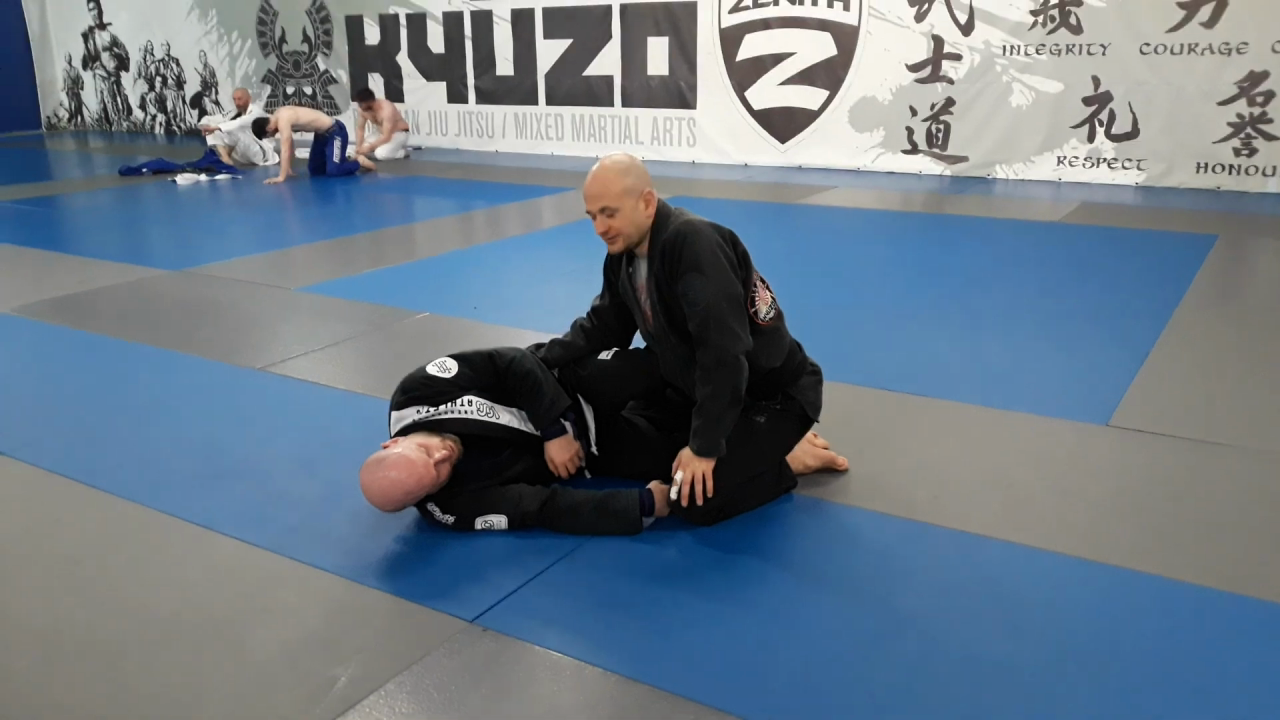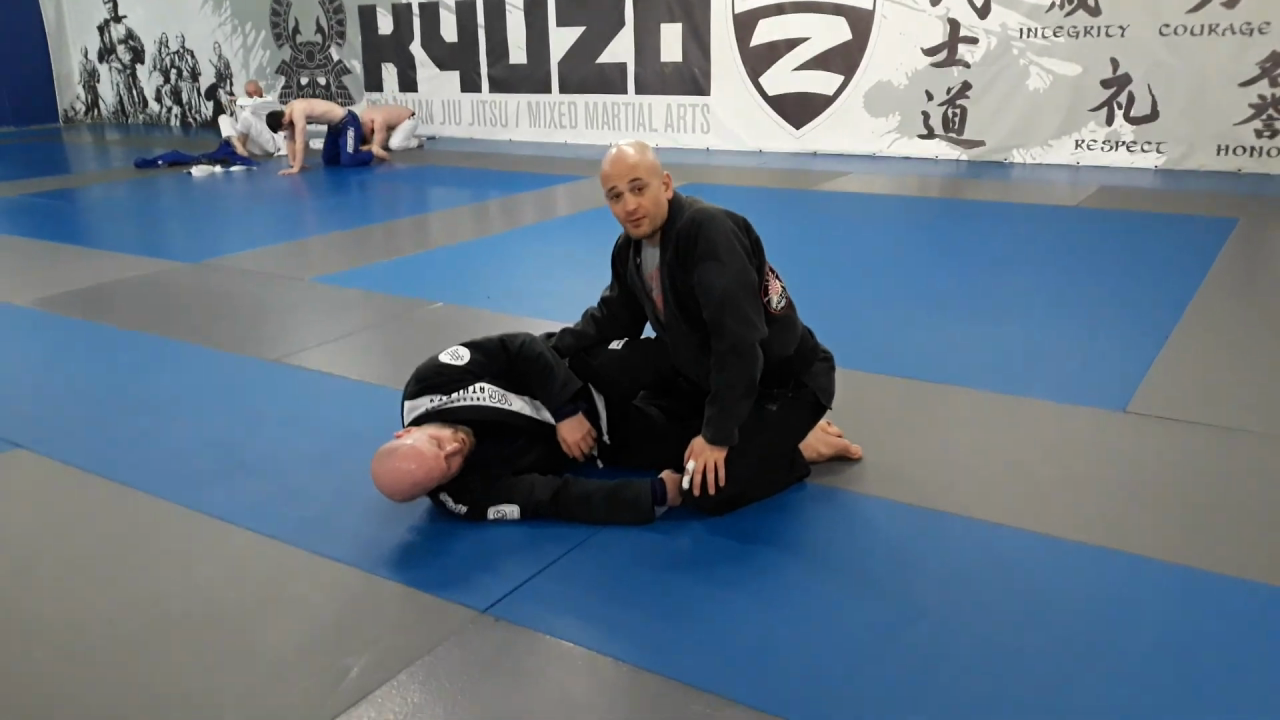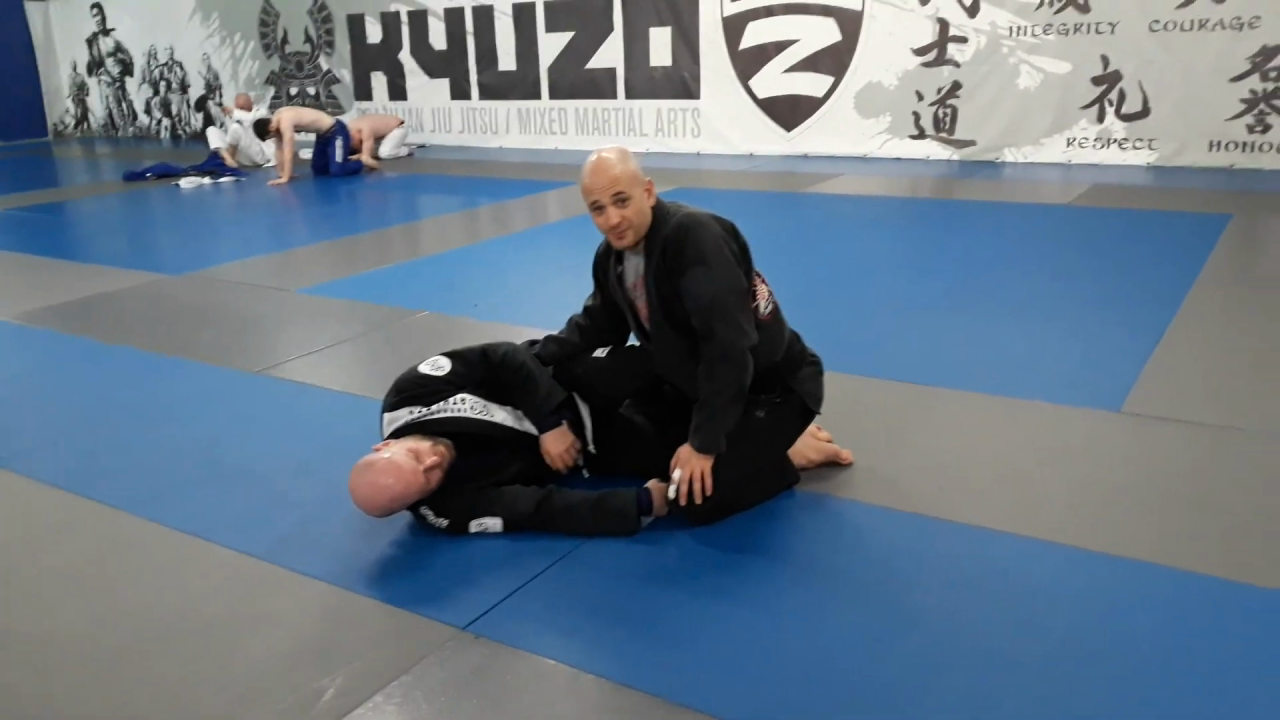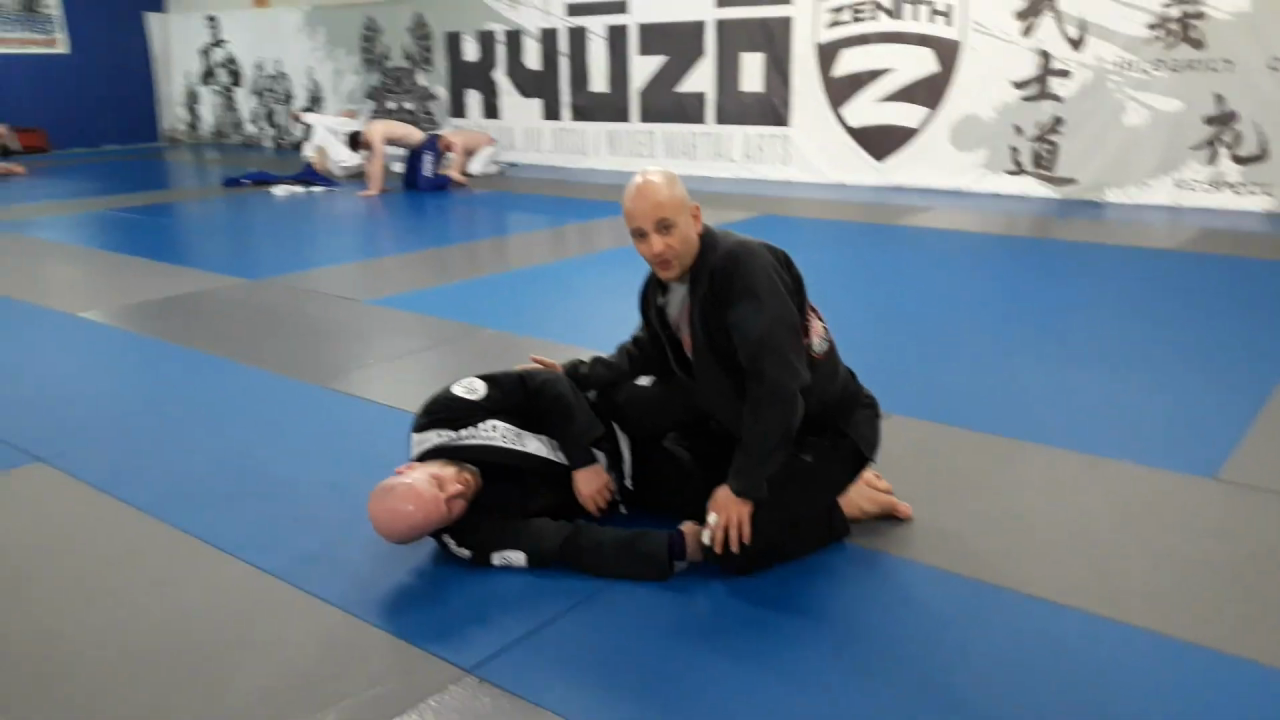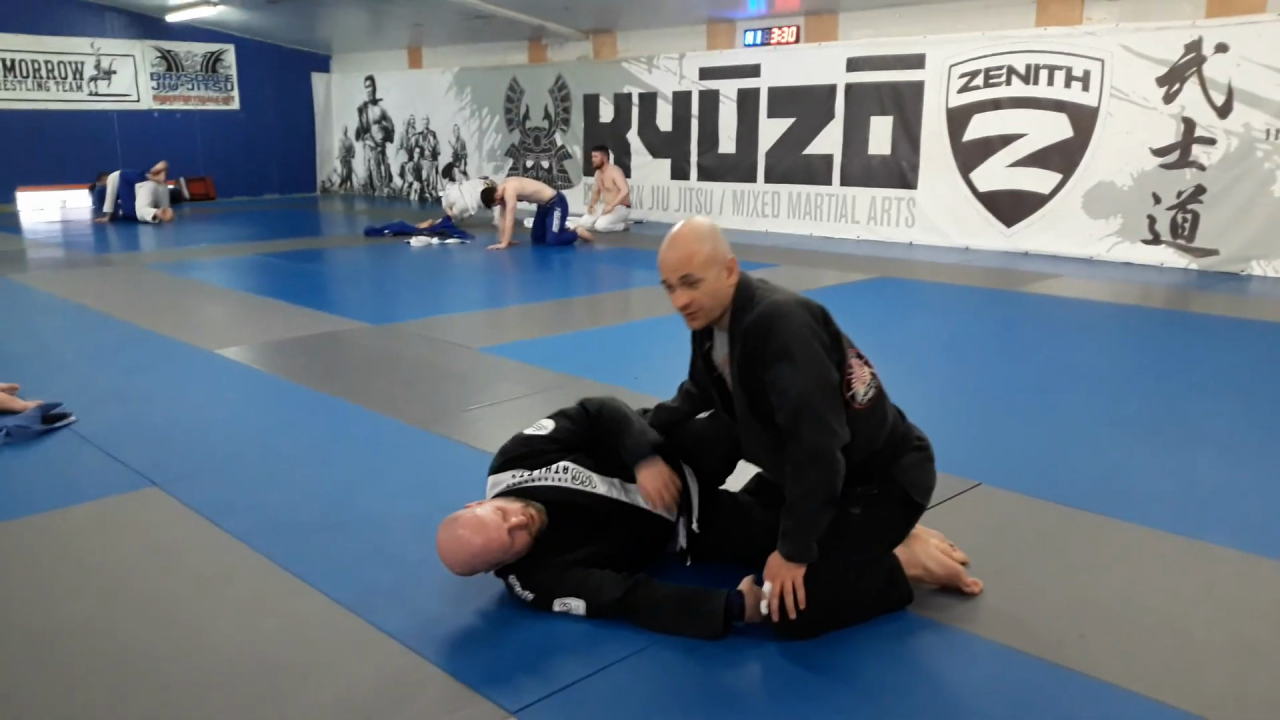
dt=1s
person 1, frame 1
left shoulder: (420, 391)
right shoulder: (458, 508)
left elbow: (511, 364)
right elbow: (549, 509)
left wrist: (554, 428)
right wrist: (649, 504)
left hip: (572, 388)
right hip: (592, 446)
person 1, frame 2
left shoulder: (432, 381)
right shoulder: (470, 497)
left elbow: (519, 349)
right elbow: (562, 499)
left wrist: (565, 409)
right wrist: (661, 494)
left hip: (583, 378)
right hip: (603, 438)
person 1, frame 3
left shoulder: (411, 393)
right shoulder: (454, 511)
left elbow: (503, 358)
right elbow: (550, 511)
left wrist: (549, 420)
right wrist: (649, 503)
left hip: (570, 386)
right hip: (592, 444)
right ankle: (786, 449)
person 1, frame 4
left shoulder: (444, 414)
right shoulder: (478, 539)
left elbow: (542, 386)
right elbow: (576, 547)
left wrist: (583, 459)
right wrist: (681, 546)
person 1, frame 5
left shoulder: (517, 460)
right shoulder: (543, 581)
left elbow: (601, 415)
right elbow: (631, 599)
left wrist: (645, 457)
right wrist: (737, 608)
left hip: (672, 462)
right hip: (688, 528)
right ankle: (897, 563)
person 2, frame 1
left shoulder: (695, 245)
right shoulder: (622, 254)
left elbow: (724, 353)
right elbow: (603, 326)
left wrist: (704, 446)
right wrist: (539, 359)
left hip: (771, 392)
left knee: (697, 502)
left ankle: (793, 457)
person 2, frame 2
left shoulder: (710, 233)
right shoulder: (630, 246)
left elbow: (738, 341)
right elbow: (614, 316)
left wrist: (717, 435)
right wrist: (552, 350)
left hip: (782, 379)
left knee: (712, 493)
left ankle: (804, 443)
person 2, frame 3
left shoulder: (695, 237)
right shoulder: (611, 254)
left elbow: (728, 348)
right elbow: (597, 325)
left wrist: (704, 442)
right wrist: (532, 356)
left hip: (769, 382)
right hip: (690, 374)
left knee: (700, 499)
left ankle: (794, 448)
person 2, frame 4
left shoulder: (746, 267)
right shoulder: (661, 284)
left elbow: (777, 387)
right elbow: (649, 355)
left wrist: (744, 485)
right wrist: (575, 374)
left hip: (824, 427)
right hip: (743, 417)
left knee: (736, 547)
left ankle: (845, 501)
person 2, frame 5
left shoulder: (779, 322)
right shoulder: (710, 321)
left elbow: (816, 445)
right elbow: (700, 393)
left wrist: (794, 550)
right wrist: (644, 425)
left hip: (881, 474)
right hip: (814, 472)
left knee: (799, 612)
left ankle: (910, 565)
right ankle: (868, 538)
